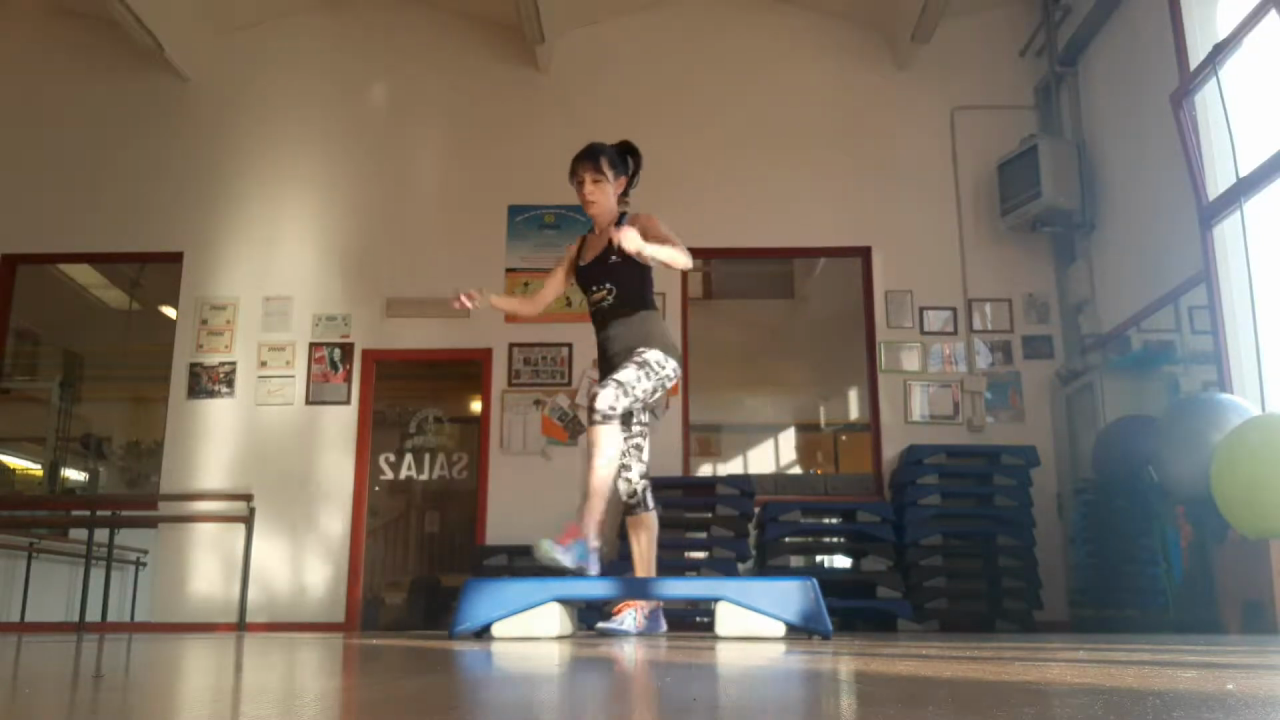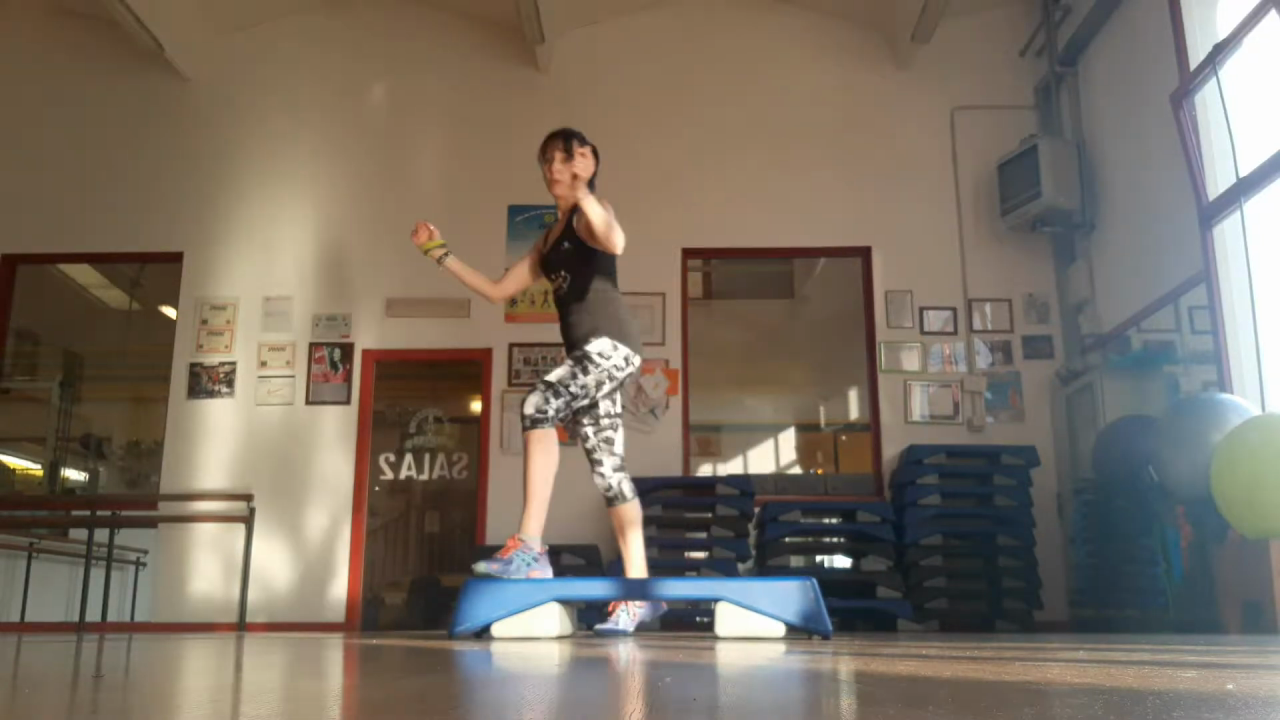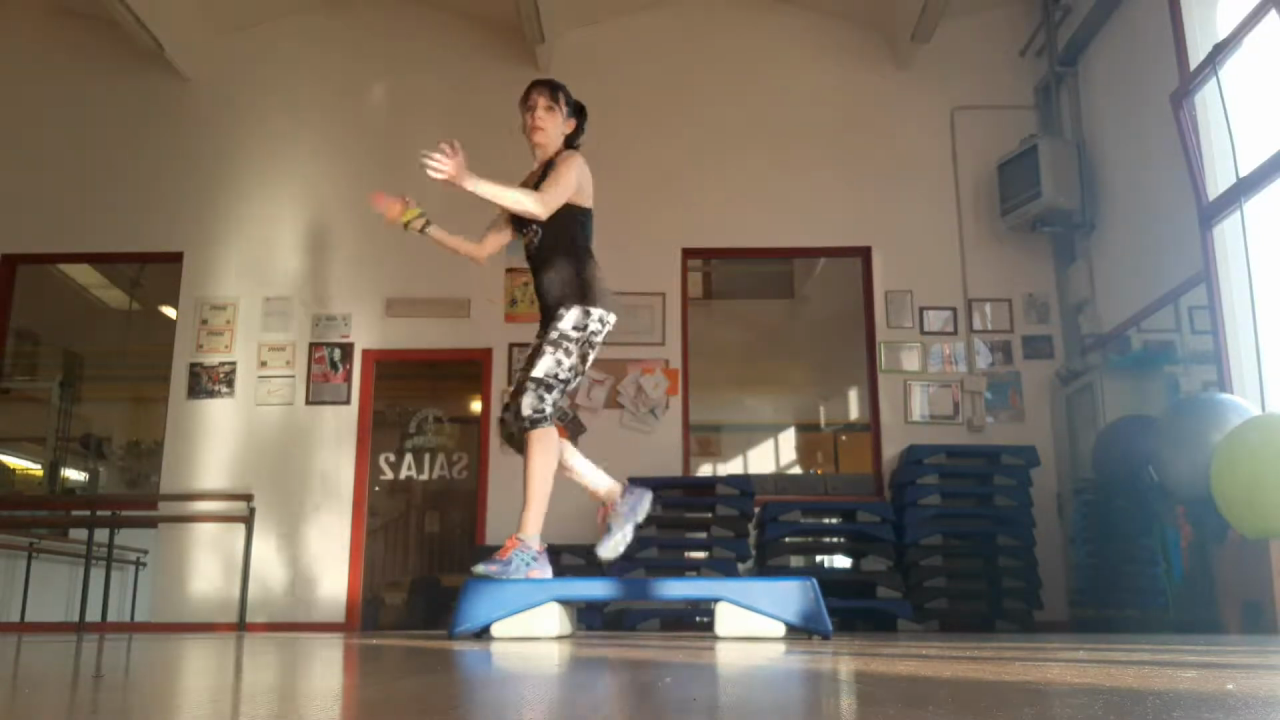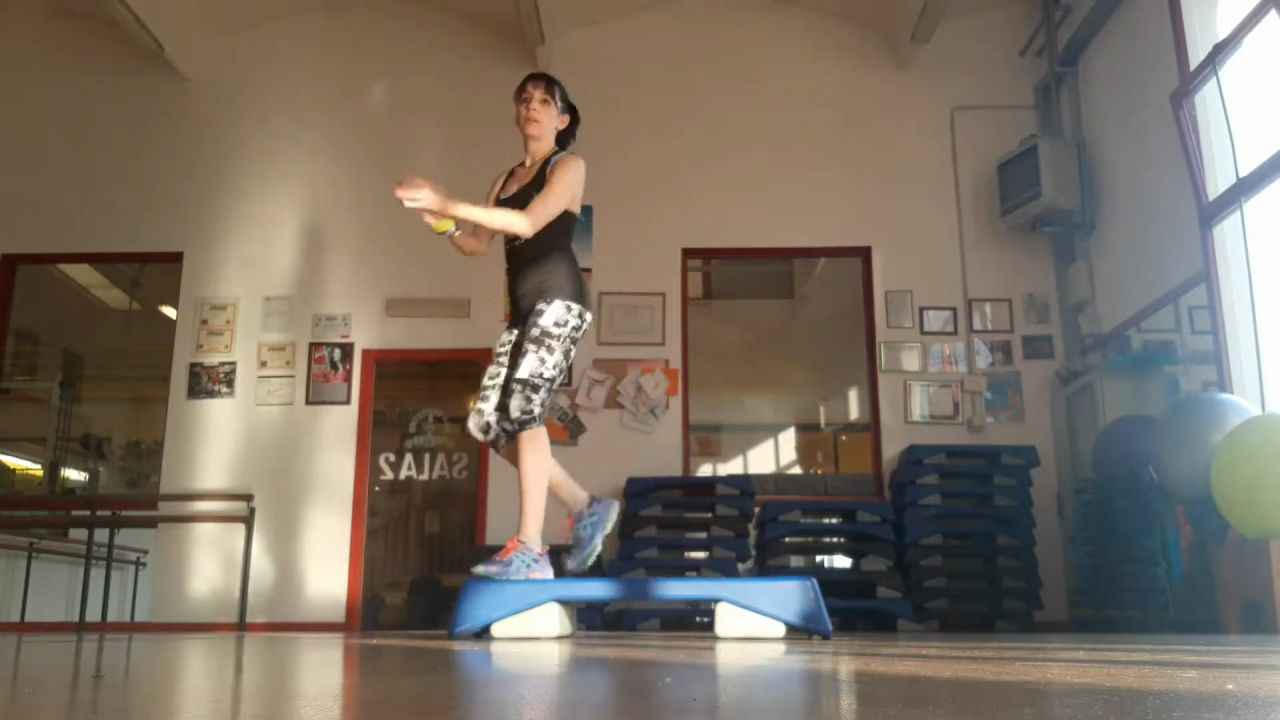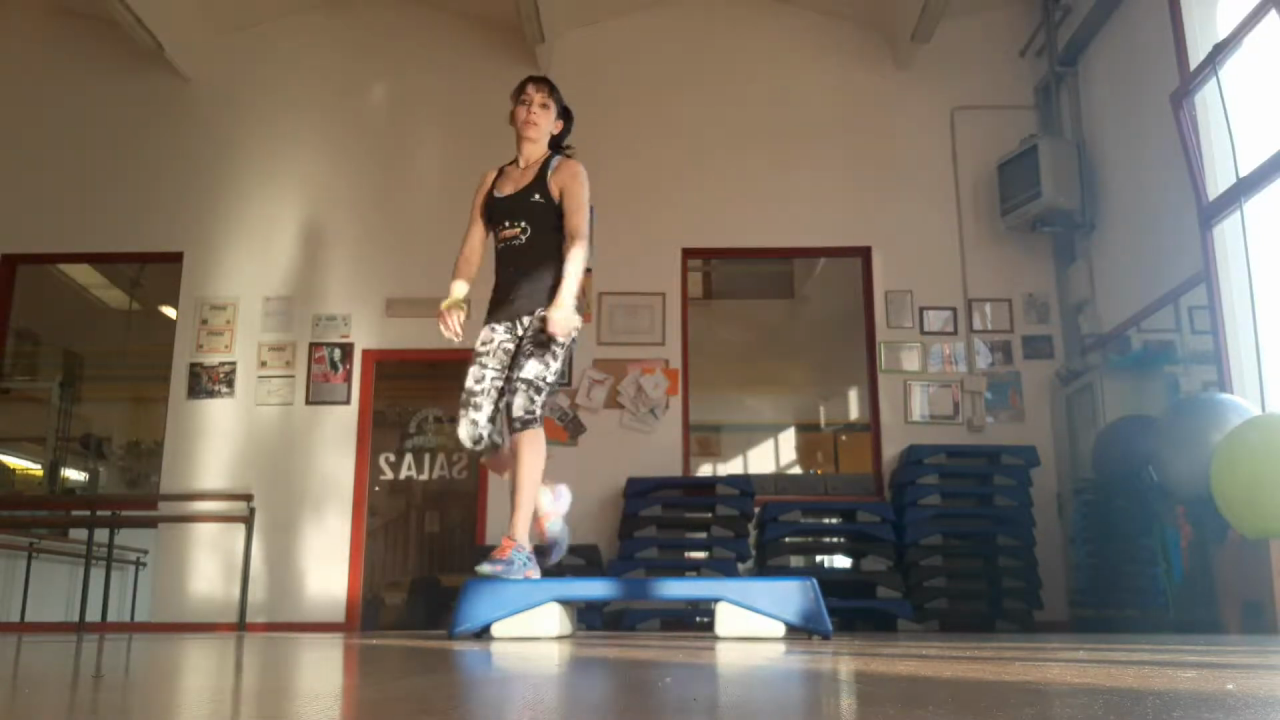
dt=0.2s
person 1, frame 1
left shoulder: (639, 224)
right shoulder: (579, 250)
left elbow: (684, 259)
right elbow: (534, 305)
left wrist: (641, 246)
right wrist: (483, 299)
left hip: (652, 352)
right hip: (615, 362)
left knee: (606, 402)
right knee: (630, 479)
left ankle: (584, 537)
right ankle: (646, 601)
person 1, frame 2
left shoulder: (591, 216)
right shoulder: (548, 240)
left elbow: (616, 242)
right elbow: (499, 290)
left wrist: (584, 191)
right wrist: (440, 253)
left hip: (610, 343)
right hip: (587, 352)
left knee: (539, 406)
right knee: (608, 472)
left ankle: (529, 549)
right ankle: (639, 593)
person 1, frame 3
left shoulder: (572, 164)
right shoulder: (527, 187)
left elbow: (542, 205)
right elbow: (482, 250)
left wrist: (468, 180)
right wrist: (417, 222)
left hip: (581, 308)
right hip: (558, 315)
left knee: (534, 406)
right knee: (517, 423)
left ankle: (529, 548)
right ankle: (619, 497)
person 1, frame 4
left shoulder: (569, 166)
right shoulder: (506, 179)
left elbow: (528, 223)
right elbow: (476, 244)
left wrist: (449, 206)
right wrist: (442, 219)
left hip: (558, 302)
right hip: (524, 311)
left knee: (523, 408)
right knee: (486, 421)
left ankle: (530, 549)
right ankle: (583, 506)
person 1, frame 5
left shoulder: (568, 171)
right shoulder: (492, 180)
left elbow: (578, 241)
right elbow: (472, 249)
left wrist: (565, 300)
right wrist: (455, 296)
left hip: (548, 307)
right hip: (502, 312)
left knee: (523, 407)
right knee: (474, 426)
left ankle: (519, 545)
right ankle: (544, 500)
